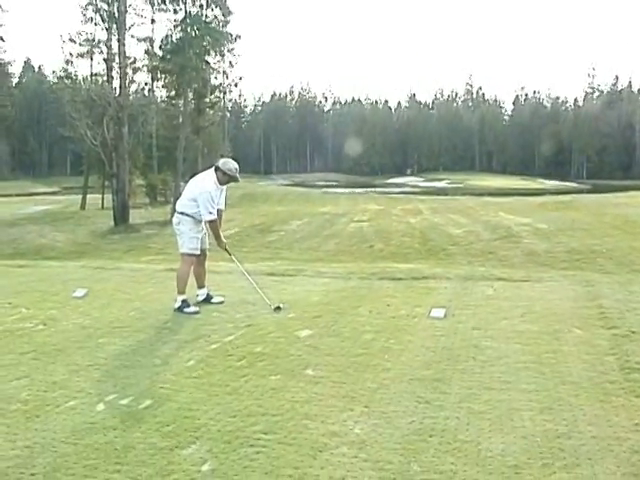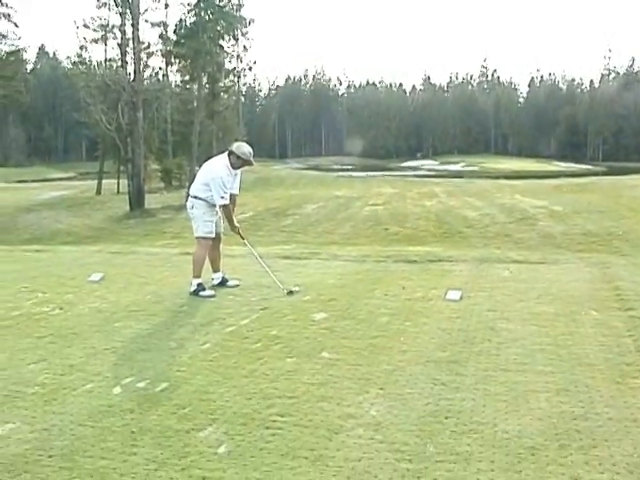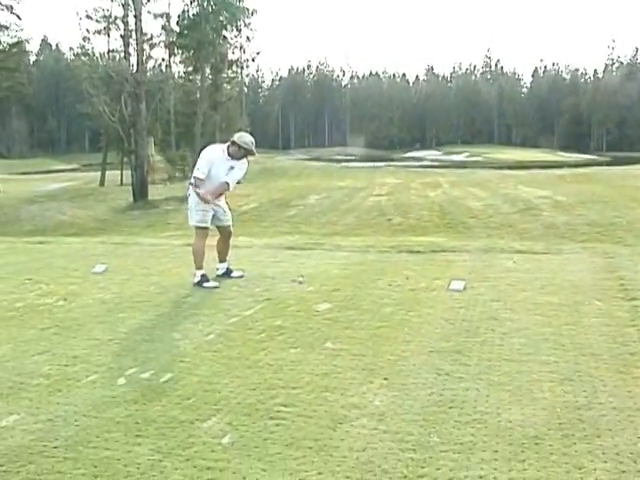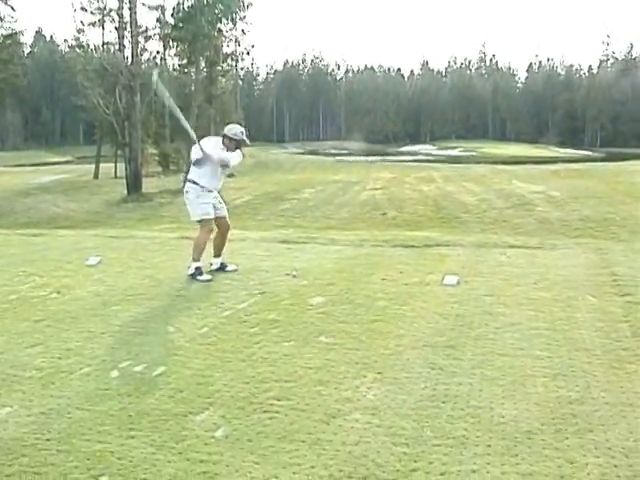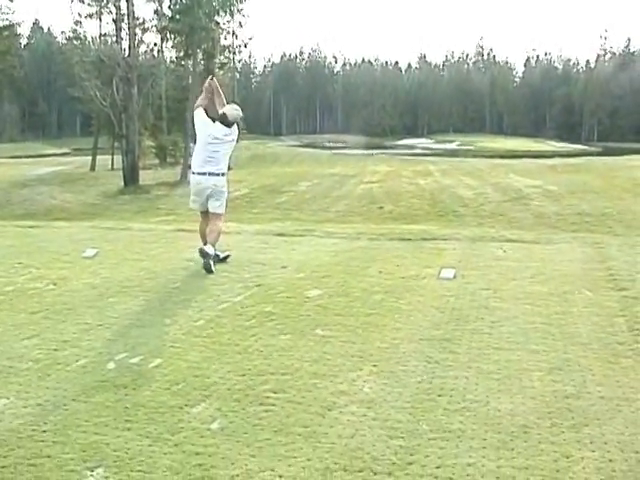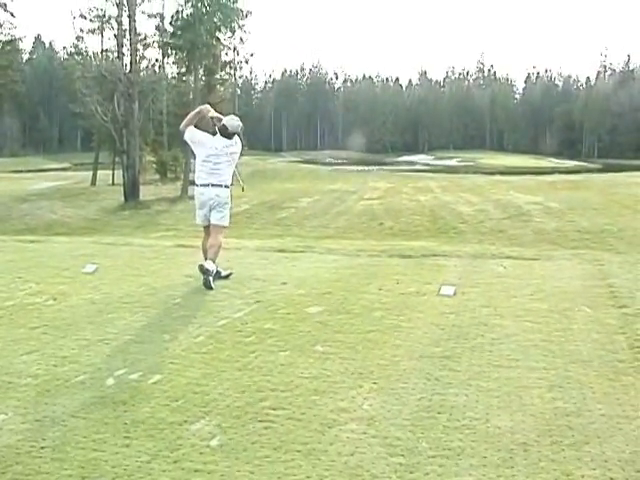
dt=0.4s
person 1, frame 1
left shoulder: (219, 181)
right shoulder: (206, 186)
left elbow: (219, 209)
right elbow: (211, 218)
left wrist: (219, 234)
right wrist: (219, 239)
left hip: (197, 221)
right hip: (186, 220)
left knee: (201, 257)
right knee: (188, 260)
left ankle: (203, 294)
right ankle: (180, 301)
person 1, frame 2
left shoulder: (235, 167)
right shoulder: (219, 170)
left elbow: (233, 194)
right elbow: (223, 202)
left wrist: (232, 218)
right wrist: (232, 223)
left hip: (212, 205)
right hip: (200, 204)
left knee: (216, 241)
right knee: (204, 244)
left ankle: (218, 277)
right ankle: (196, 284)
person 1, frame 3
left shoulder: (242, 164)
right shoulder: (212, 151)
left elbow: (227, 184)
right elbow: (198, 176)
left wrist: (211, 195)
right wrist: (200, 193)
left hip: (217, 198)
right hip: (198, 195)
left knee: (227, 233)
right knee: (201, 235)
left ankle: (222, 267)
right ankle: (199, 276)
person 1, frame 4
left shoulder: (237, 154)
right shoulder: (209, 143)
left elbow: (224, 163)
right elbow: (195, 161)
left wrist: (211, 157)
right wrist: (203, 156)
left hip: (210, 192)
right hip: (196, 190)
left knee: (224, 226)
right knee: (206, 228)
left ankle: (216, 262)
right ankle: (195, 268)
person 1, frame 5
left shoulder: (206, 127)
right shoulder: (233, 132)
left elbow: (199, 106)
right elbow: (222, 106)
left wrist: (207, 88)
right wrist: (216, 87)
left hip: (197, 177)
right hip: (217, 180)
left knee: (205, 217)
right knee: (216, 220)
left ankle: (211, 252)
right ankle: (209, 250)
person 1, frame 6
left shoulder: (205, 141)
right shoulder: (236, 144)
left elbow: (184, 127)
right elbow: (230, 130)
left wrist: (200, 111)
right wrist: (216, 116)
left hip: (201, 191)
right hip: (221, 192)
left knee: (207, 232)
right knee: (217, 233)
left ankle: (212, 269)
right ankle: (209, 266)
